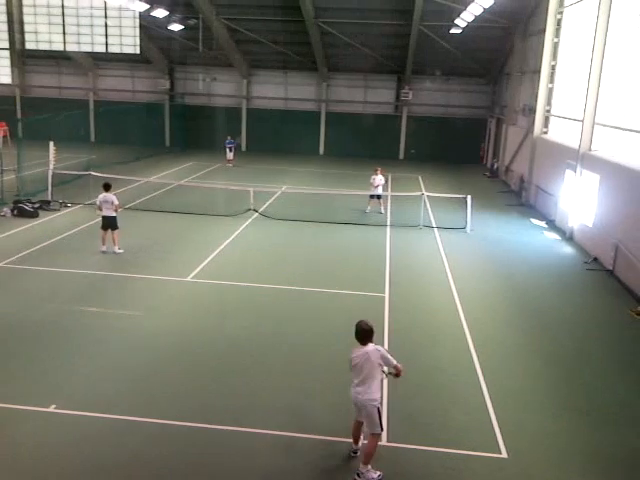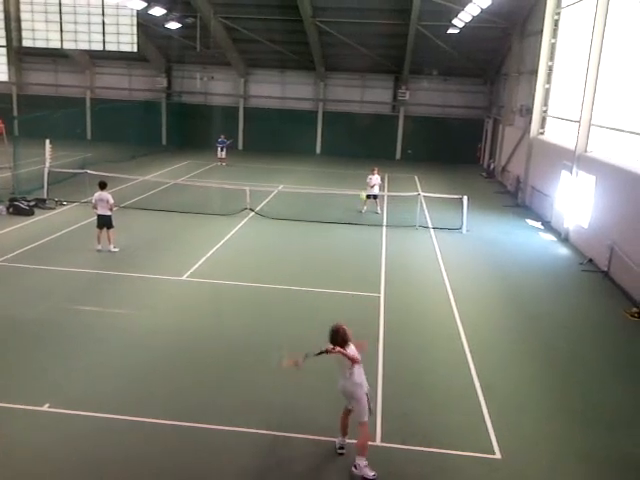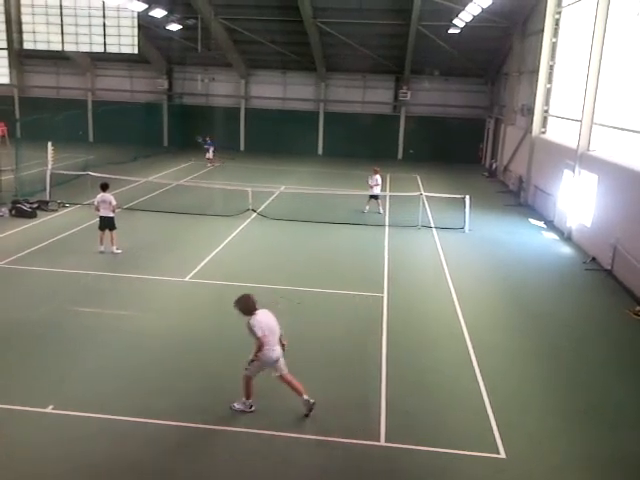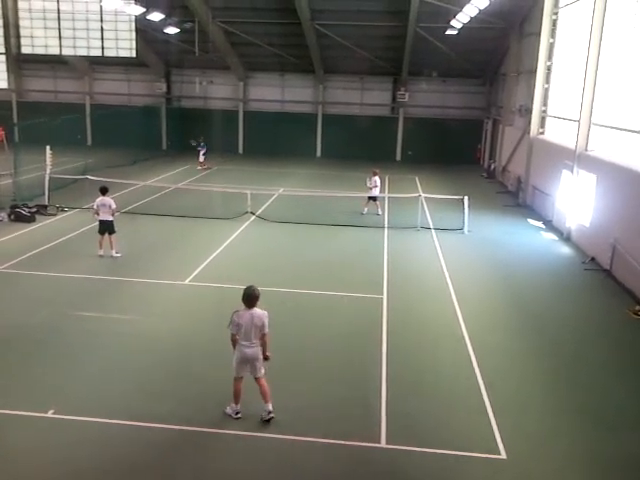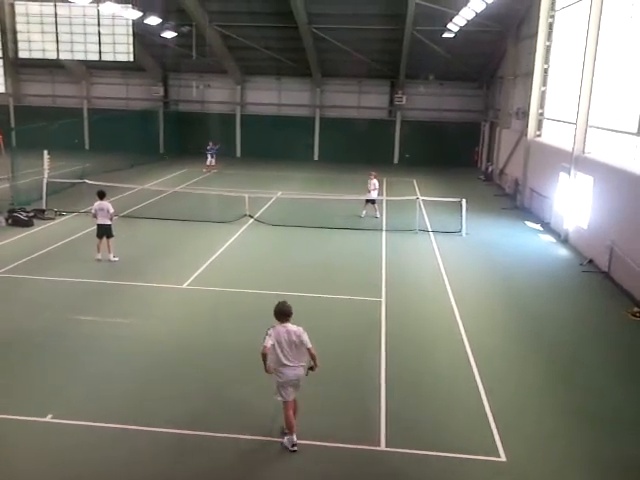
dt=1s
person 1, frame 1
left shoulder: (354, 354)
right shoulder: (378, 351)
right elbow: (398, 369)
right wrist: (397, 374)
left hip: (356, 394)
right hip: (371, 397)
left knee: (359, 421)
right knee: (375, 433)
left ankle: (355, 449)
person 1, frame 2
left shoulder: (342, 344)
right shoulder: (348, 349)
right elbow: (356, 359)
right wrist: (341, 351)
left hip: (345, 385)
right hip: (356, 387)
left knee: (348, 409)
right knee: (363, 425)
left ankle: (341, 442)
right ankle: (360, 465)
person 1, frame 3
left shoulder: (252, 322)
right shoulder: (266, 312)
left elbow: (261, 342)
right elbow: (277, 330)
left wrist: (255, 354)
right wrist: (282, 342)
left hip: (265, 355)
right hip: (276, 351)
left knee: (247, 376)
right knee: (286, 377)
left ankle: (247, 404)
right ankle: (306, 400)
person 1, frame 4
left shoulder: (237, 315)
right shoulder: (263, 315)
left elbow: (233, 337)
right elbow: (264, 338)
left wrist: (236, 349)
right wrist: (265, 352)
left hip: (241, 351)
right hip: (256, 351)
left knee: (238, 379)
right knee: (261, 379)
left ankle: (235, 409)
right ankle: (268, 409)
person 1, frame 5
left shoulder: (273, 332)
right shoulder: (299, 331)
left elbow: (264, 351)
right elbow: (312, 352)
left wrist: (266, 365)
right wrist: (315, 364)
left hip: (283, 373)
right hip: (299, 371)
left knee: (288, 406)
right knee: (293, 399)
left ankle: (292, 440)
right ankle: (289, 427)
